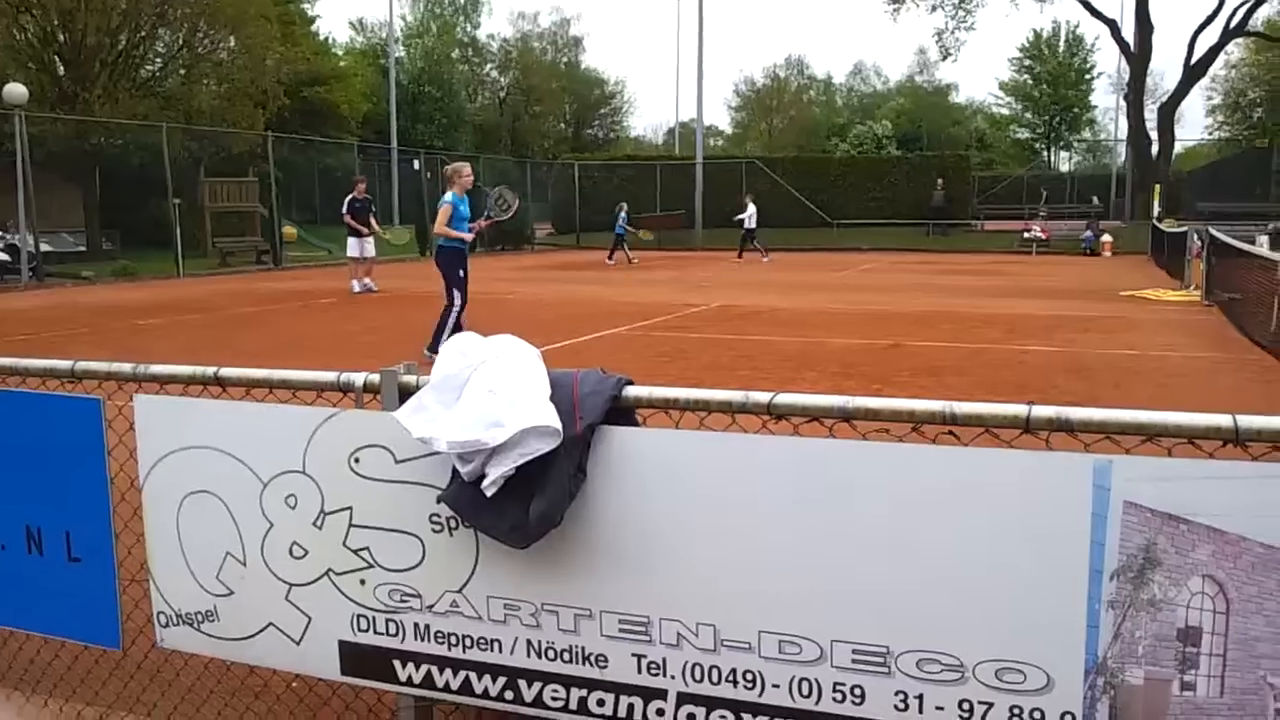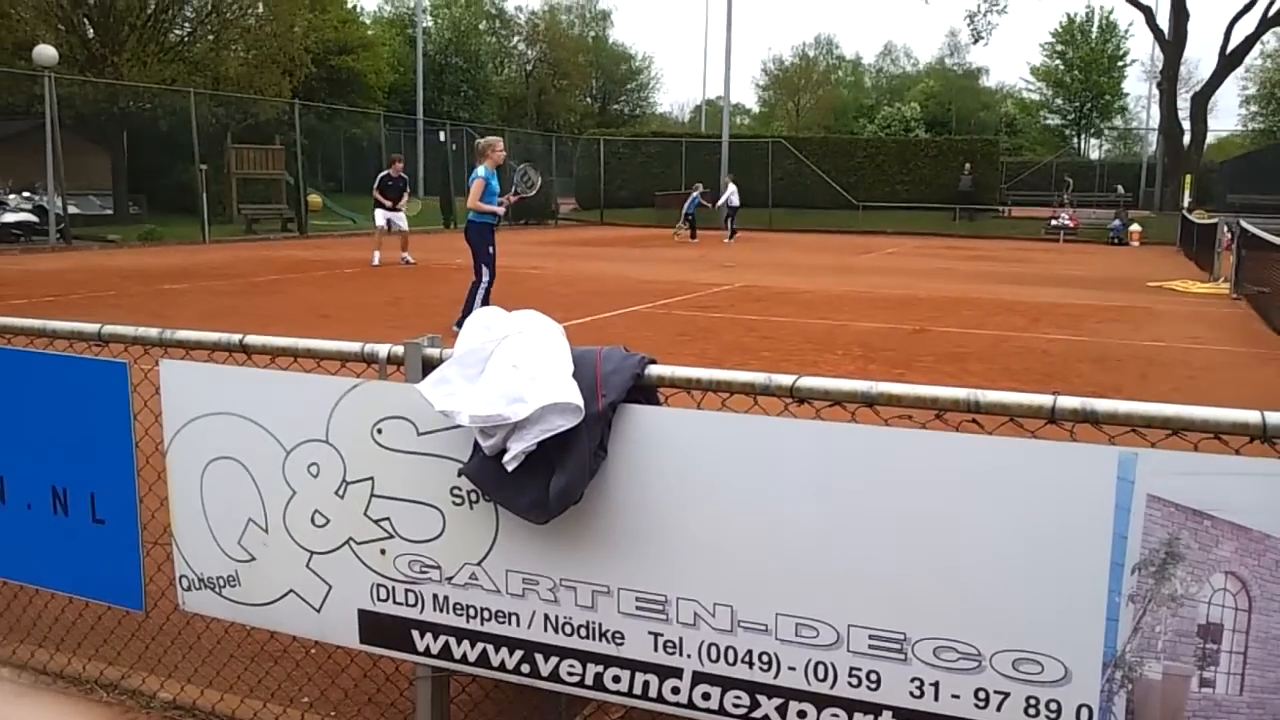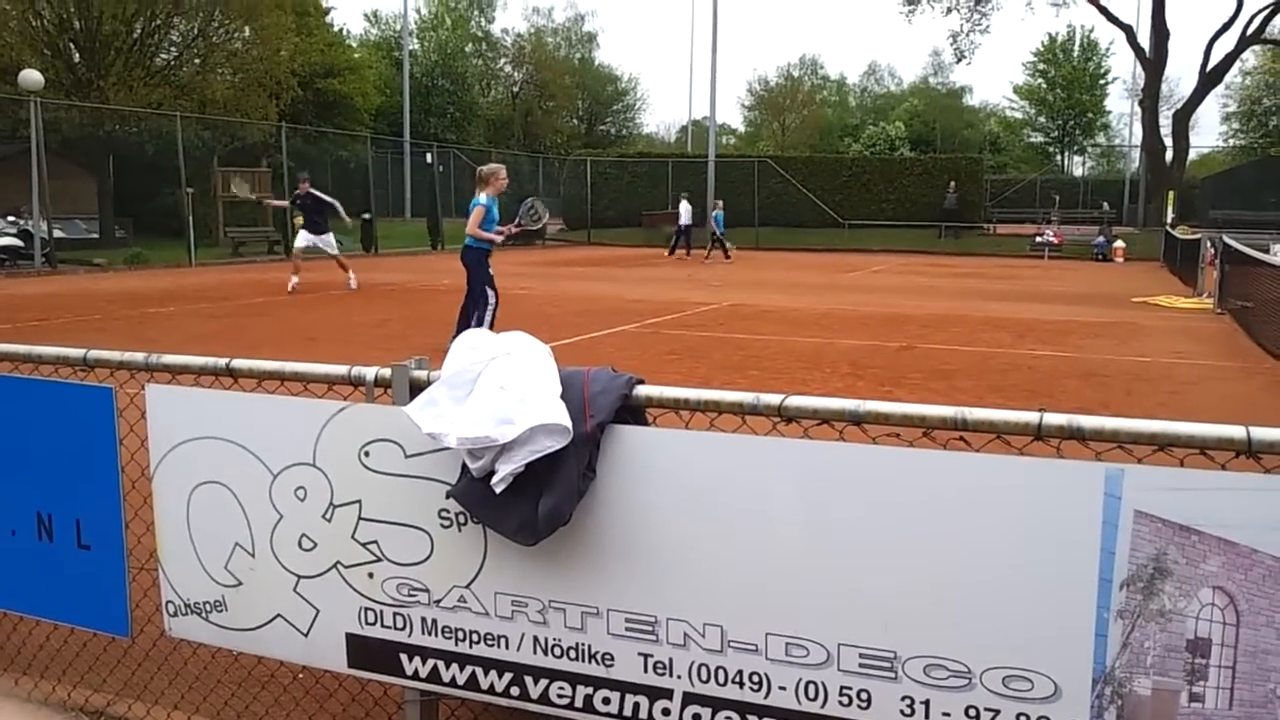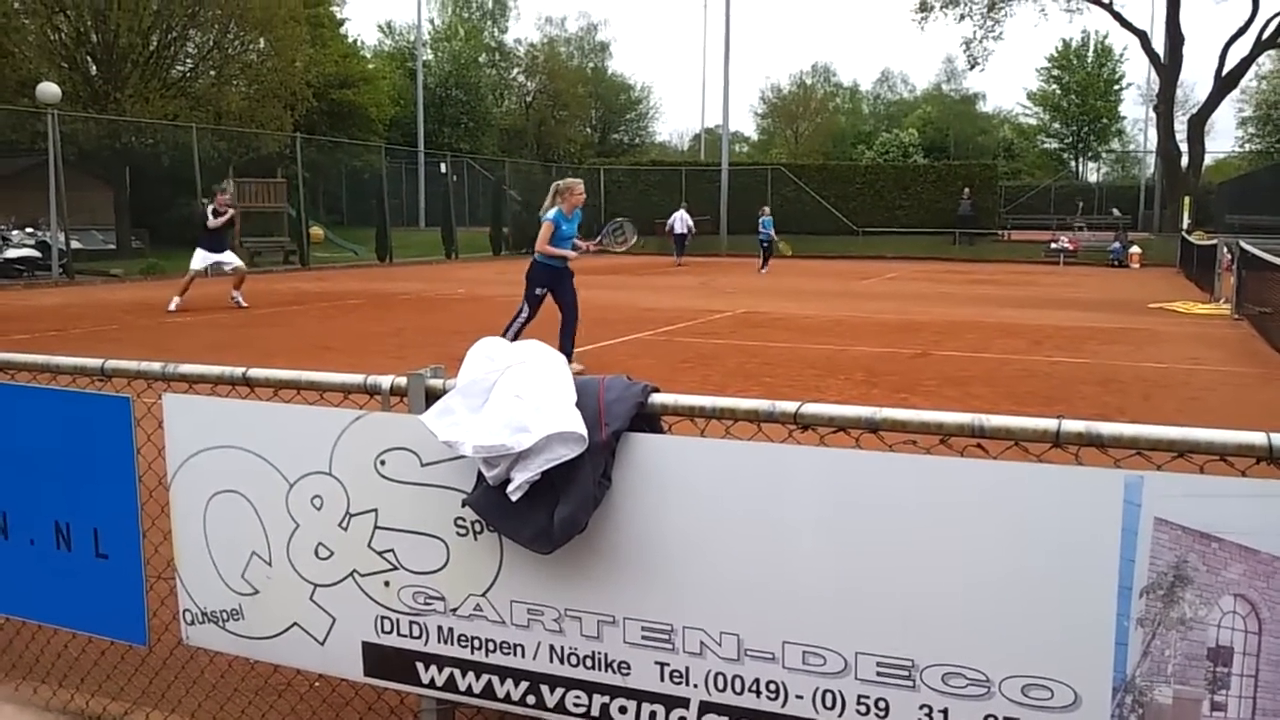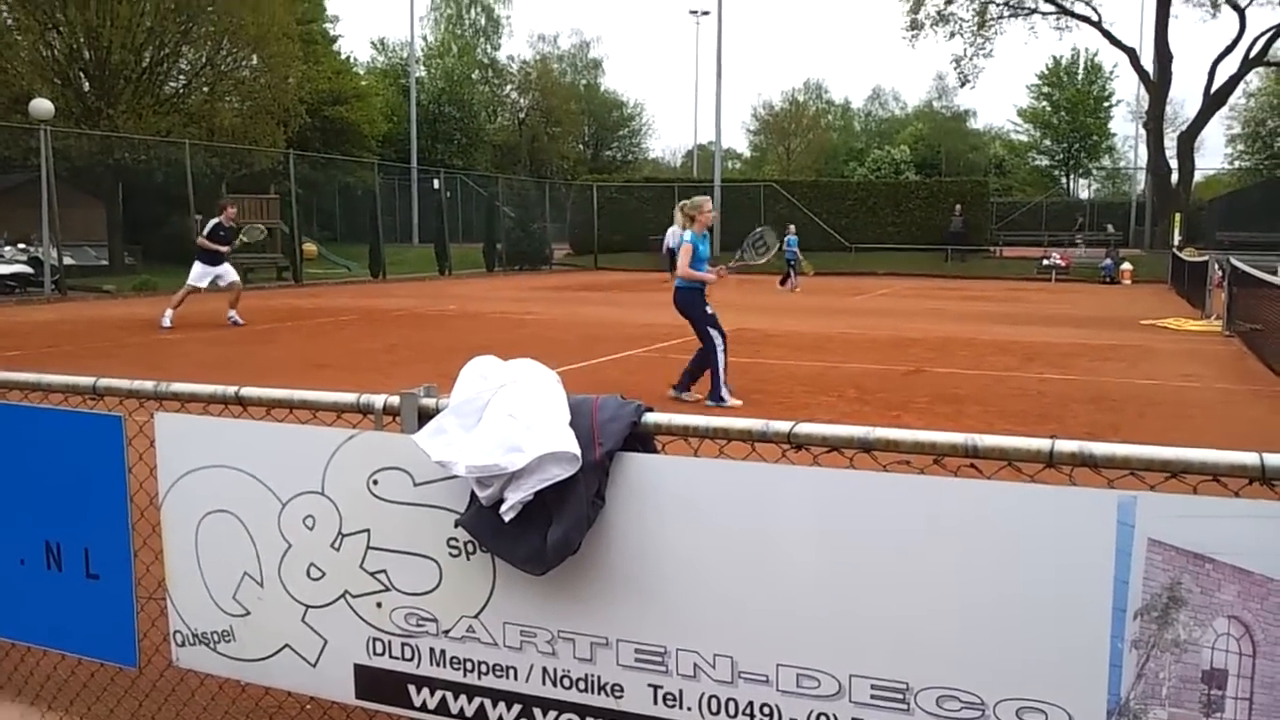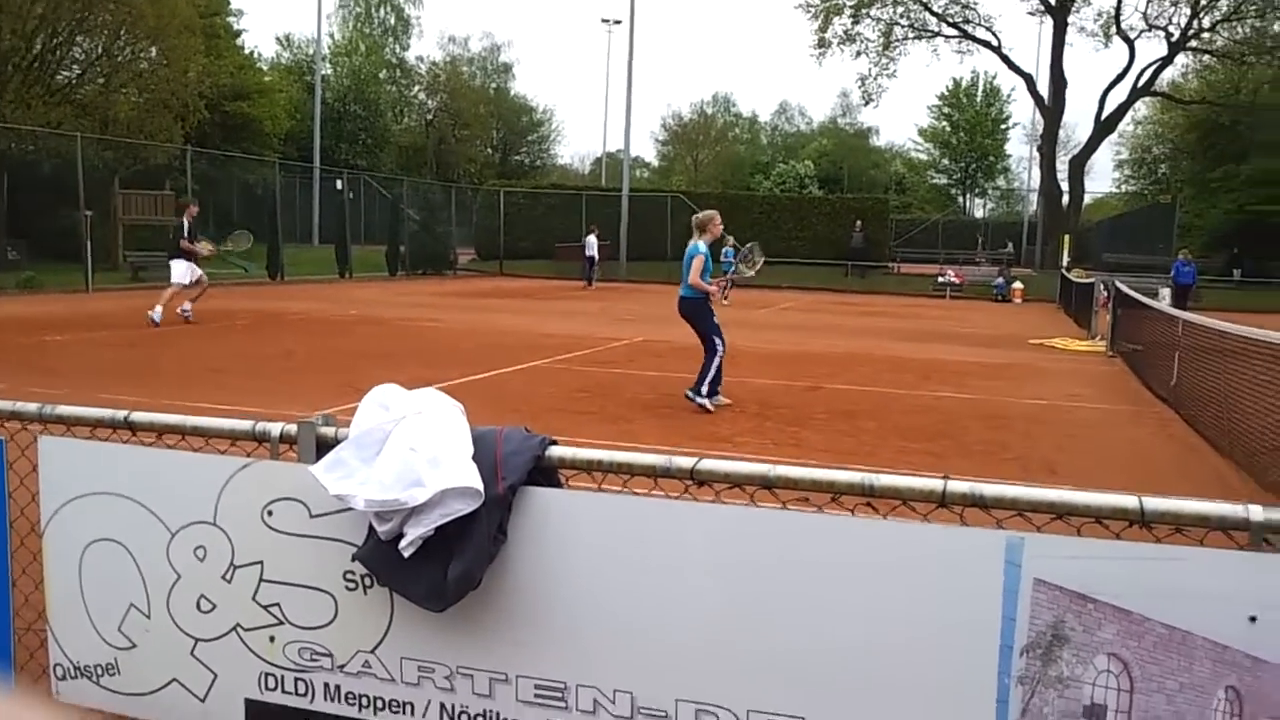
dt=0.7s
person 1, frame 1
left shoulder: (464, 199)
right shoulder: (449, 199)
right elbow: (438, 229)
left wrist: (474, 226)
right wrist: (463, 235)
left hip: (459, 254)
right hip: (448, 254)
left knee: (460, 301)
right knee: (456, 301)
right ankle: (436, 348)
person 1, frame 2
left shoulder: (492, 173)
right shoulder: (481, 174)
right elbow: (471, 204)
left wrist: (502, 201)
right wrist: (495, 209)
left hip: (486, 228)
right hip: (478, 229)
left knee: (488, 277)
right knee: (483, 277)
right ankle: (465, 323)
person 1, frame 3
left shoulder: (493, 200)
right shoulder: (483, 201)
right elbow: (470, 230)
left wrist: (502, 230)
right wrist: (493, 237)
left hip: (478, 254)
right hip: (475, 254)
left knee: (473, 298)
right knee: (490, 298)
person 1, frame 4
left shoulder: (576, 215)
right shoulder: (553, 216)
right elbow: (540, 247)
left wrist: (581, 245)
right wrist: (566, 253)
left hip: (561, 271)
right hip: (542, 270)
left knee: (571, 314)
right knee: (527, 313)
left ankle: (566, 359)
person 1, frame 5
left shoulder: (704, 237)
right shoulder: (688, 238)
right elbow: (681, 272)
left wrist: (714, 271)
right wrist: (708, 277)
left hip: (696, 296)
right hip: (687, 296)
left knee: (712, 345)
right knee: (717, 342)
left ankle: (681, 388)
right ankle: (719, 396)
person 1, frame 6
left shoulder: (699, 246)
right shoulder: (701, 249)
right elbow: (692, 280)
left wrist: (711, 283)
right wrist: (710, 290)
left hip: (691, 303)
right hip: (694, 304)
left knee: (714, 346)
right knee: (717, 348)
left ankle: (711, 393)
right ankle: (699, 392)
